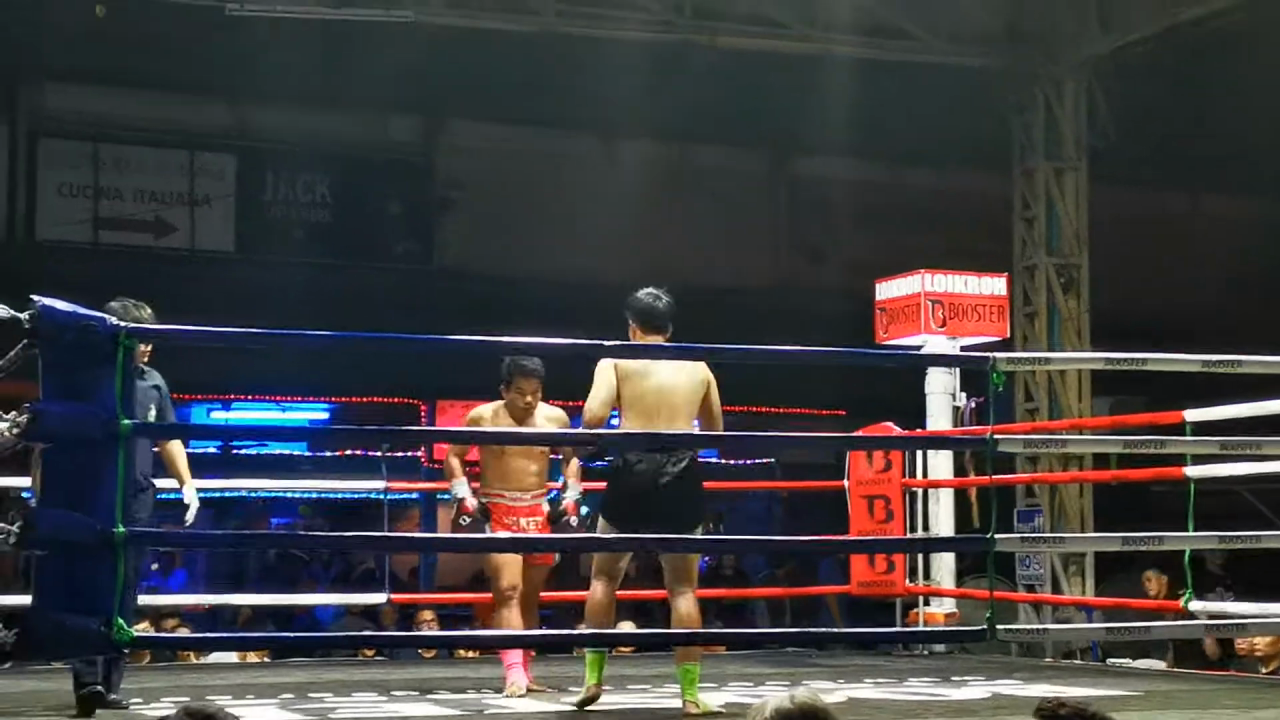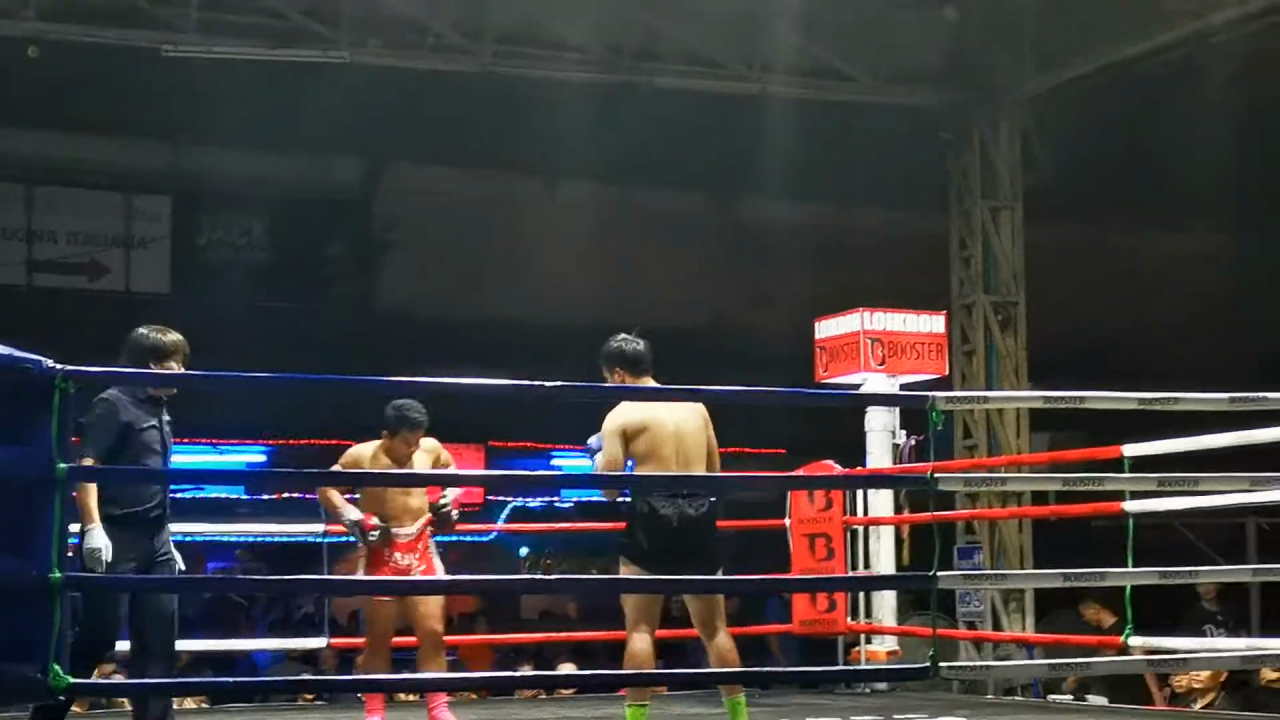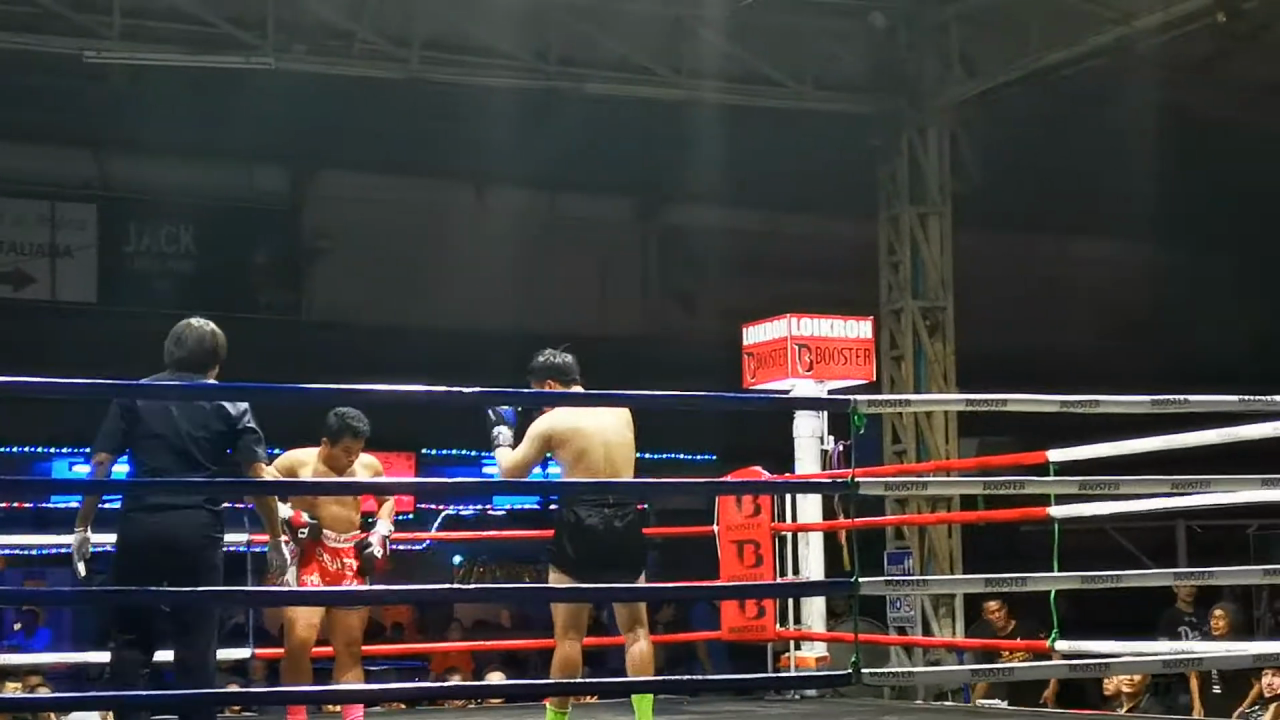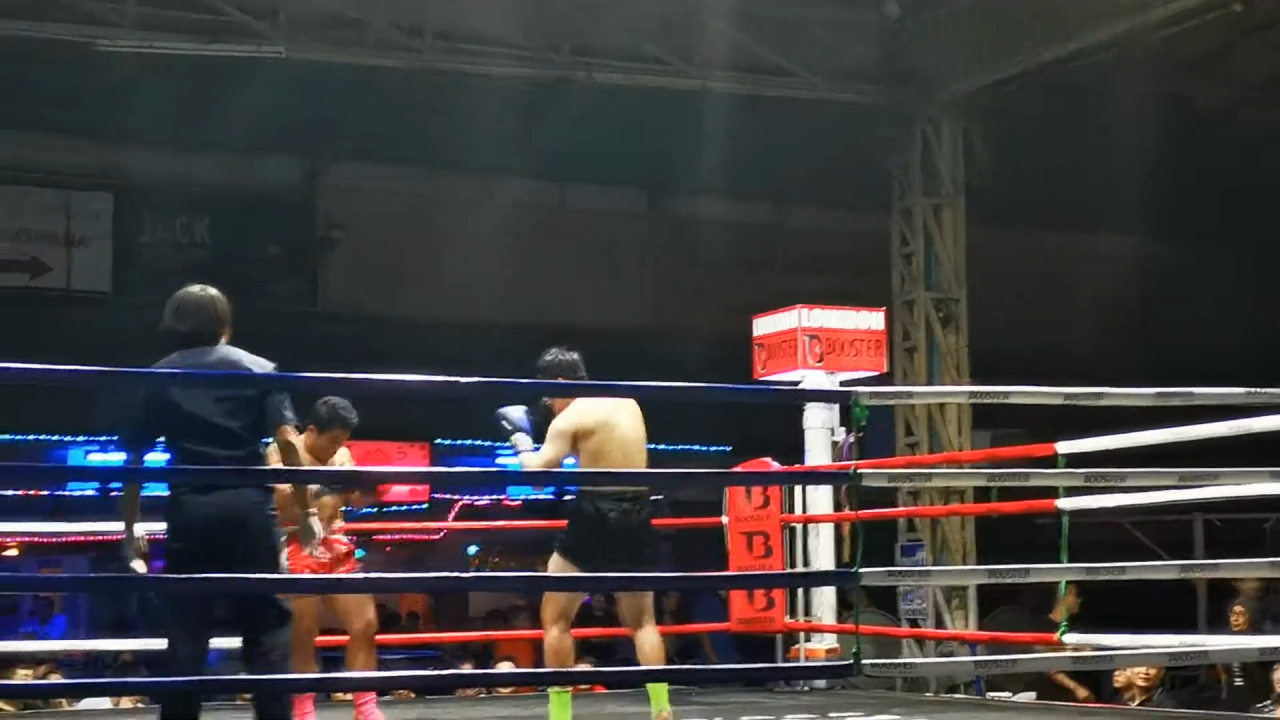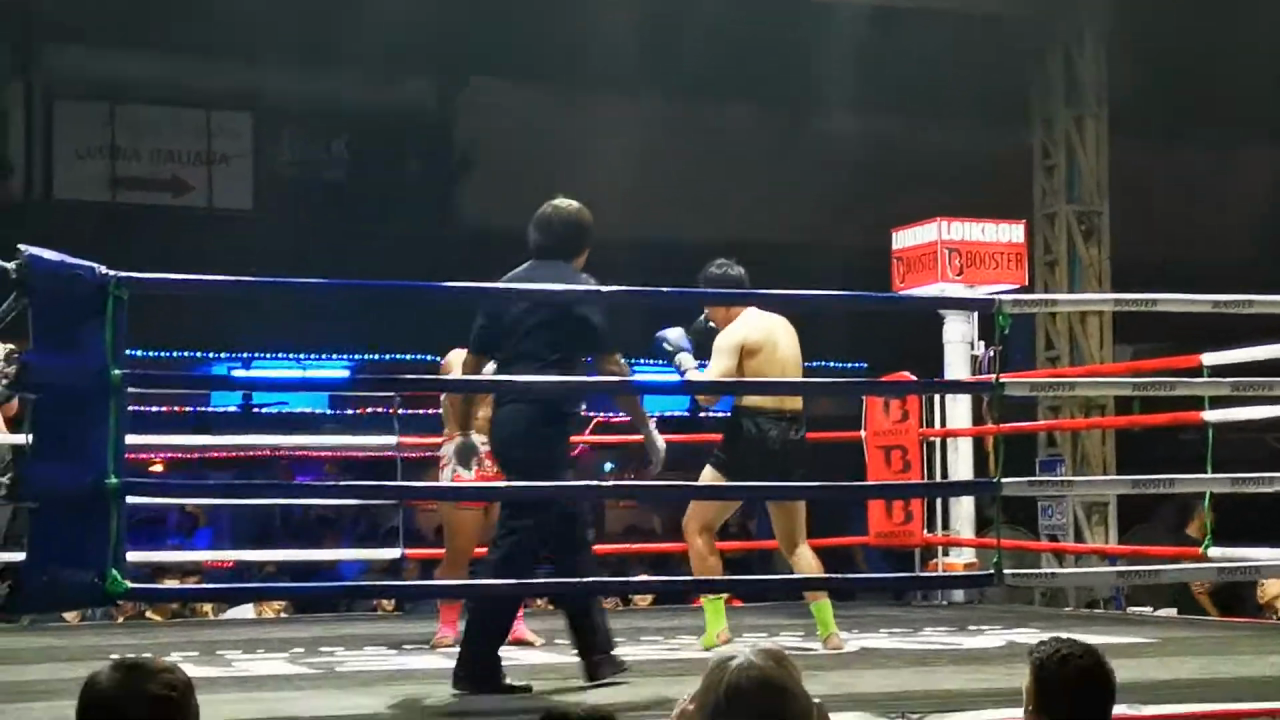
dt=0.7s
person 1, frame 1
left shoulder: (152, 382)
left elbow: (168, 439)
left wrist: (187, 485)
right wrist: (41, 494)
left hip: (137, 499)
left knee: (124, 596)
left ankle: (107, 683)
right ankle: (88, 682)
person 1, frame 2
left shoulder: (159, 410)
right shoulder: (113, 405)
right elbow: (84, 467)
left wrist: (165, 539)
right wrist: (93, 528)
left hip: (154, 539)
right hip: (115, 537)
left knee: (157, 638)
right knee: (99, 636)
person 1, frame 3
left shoulder: (133, 395)
right shoulder: (231, 404)
left elbow: (101, 464)
right elbow: (259, 476)
left wrist: (83, 526)
right wrist: (275, 539)
left hip: (141, 527)
right hip: (198, 530)
left knee: (131, 638)
right knee: (196, 645)
person 1, frame 4
left shoulder: (157, 379)
right shoulder: (259, 369)
left elbow: (134, 460)
right elbow: (287, 442)
left wrist: (130, 530)
right wrist: (307, 511)
left hip: (190, 513)
right hip: (249, 509)
left knee: (186, 634)
right knee: (267, 627)
person 1, frame 5
left shoulder: (508, 285)
right shoulder: (577, 287)
left elbow: (474, 363)
right elbow: (610, 367)
left wrist: (465, 430)
right wrist: (648, 428)
left hip: (508, 423)
right hip: (540, 427)
left knee: (570, 536)
right knee: (517, 548)
left ankle: (598, 655)
right ankle: (476, 666)
person 2, frame 1
left shoulder: (616, 360)
right shoulder: (697, 364)
left elbow: (593, 418)
right elbow: (715, 431)
left hip: (631, 474)
right hip: (681, 476)
left knee: (605, 577)
right knee: (683, 590)
left ankle: (593, 677)
person 2, frame 2
left shoulder: (620, 417)
right shoulder: (694, 404)
left elbow: (609, 487)
right elbow: (713, 470)
left wrist: (600, 456)
left hip: (652, 519)
right hip: (698, 517)
left knee: (639, 629)
right knee: (713, 629)
person 2, frame 3
left shoulder: (550, 422)
right shoulder: (620, 410)
left elbow: (509, 474)
left wrist: (501, 432)
left hip: (580, 525)
right hip: (625, 524)
left knee: (568, 636)
right knee: (636, 632)
person 2, frame 4
left shoulder: (571, 418)
right shoulder: (627, 403)
left elbow: (537, 474)
left wrist: (519, 436)
left hip: (596, 516)
right hip: (637, 516)
left knee: (555, 619)
right knee: (642, 622)
person 2, frame 5
left shoulder: (732, 334)
right shoulder: (781, 324)
left elbow: (708, 392)
left wrist: (684, 356)
left hip: (752, 436)
right hip: (791, 437)
left knee: (697, 528)
right knee: (795, 542)
left ankle: (717, 626)
right ankle: (828, 629)
person 3, frame 1
left shoulder: (555, 418)
right shoulder: (483, 417)
left elbow: (571, 457)
right elbow: (451, 454)
left wrist: (571, 496)
right wrist: (464, 498)
left hip: (538, 514)
right hip: (497, 512)
left knee: (529, 598)
right knee: (507, 591)
left ankle: (522, 670)
right ankle: (513, 672)
person 3, frame 2
left shoulder: (430, 449)
right shoulder: (361, 456)
left elbow: (450, 468)
right elbow: (326, 489)
left wrist: (450, 496)
right wrist: (355, 519)
left hip: (421, 550)
right hip: (381, 553)
left knee: (432, 633)
right knee: (379, 640)
person 3, frame 3
left shoulder: (369, 465)
right shoulder: (297, 460)
left elbow: (388, 497)
left wrist: (381, 531)
right wrist: (285, 515)
left hip: (352, 561)
right hip: (308, 558)
left knee: (349, 648)
right knee: (299, 643)
person 3, frame 4
left shoulder: (341, 456)
right shoulder: (283, 450)
left elbow: (355, 497)
right elbow: (282, 495)
right wrist: (320, 486)
left hip: (339, 549)
right hip: (300, 550)
left knee: (365, 627)
right knee: (302, 639)
person 3, frame 5
right shoulder: (458, 360)
right wrist: (495, 364)
right hip: (464, 460)
right knee: (459, 550)
left ankle: (514, 625)
right ankle: (447, 626)
